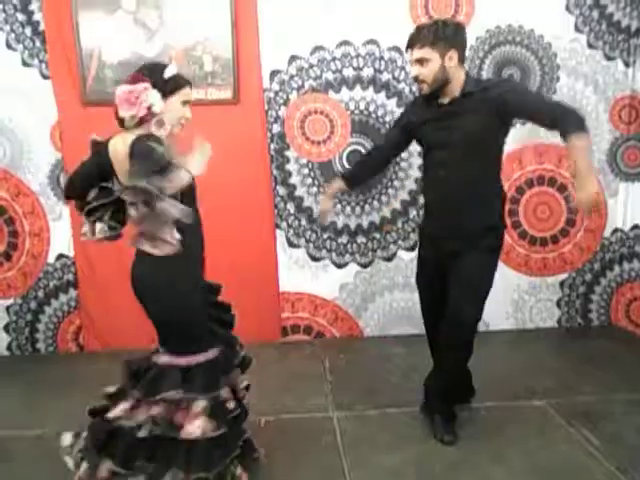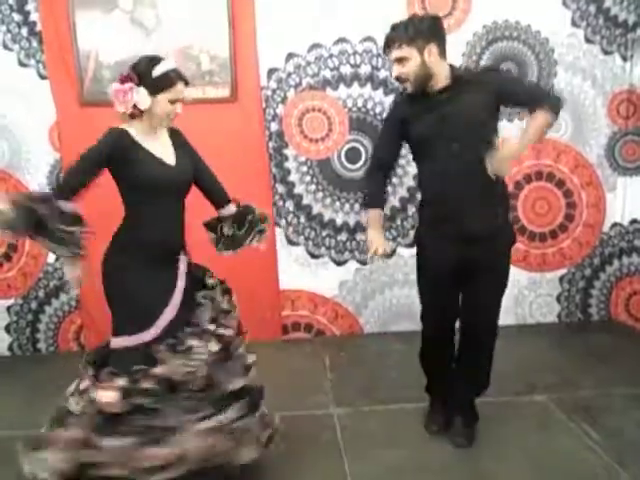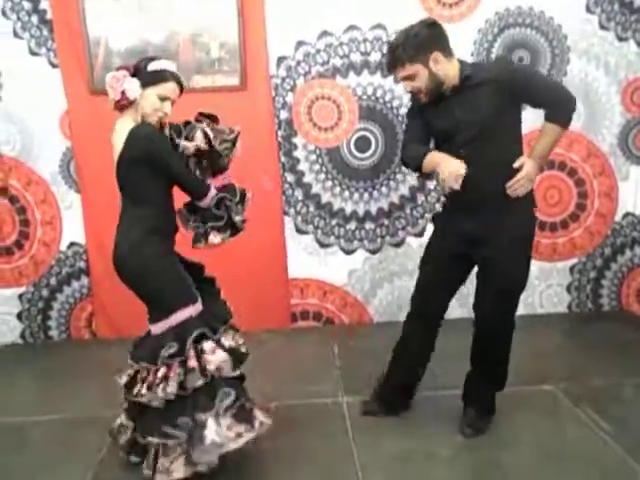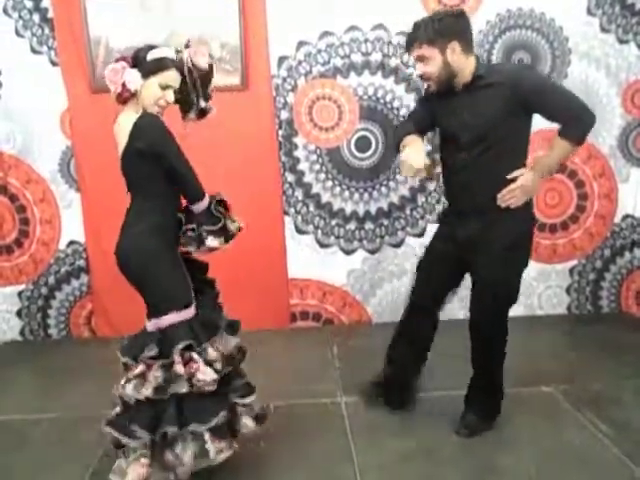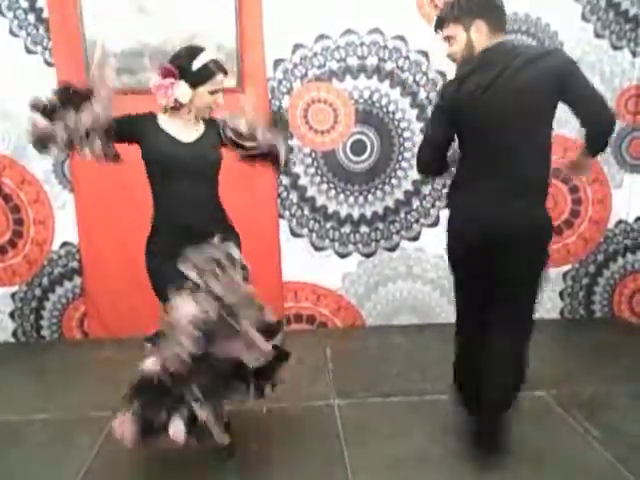
dt=1s
person 1, frame 1
left shoulder: (496, 96)
right shoulder: (419, 111)
left elbow: (567, 119)
right elbow: (381, 153)
left wrist: (584, 175)
right wrist: (336, 188)
left hip: (479, 239)
right hip: (434, 237)
left knee: (460, 323)
right knee: (435, 322)
left ankle: (438, 400)
right ankle: (456, 388)
person 1, frame 2
left shoulder: (485, 84)
right shoulder: (404, 108)
left elbow: (548, 101)
right elbow: (380, 166)
left wrist: (519, 145)
right wrist: (375, 225)
left hip: (490, 232)
right hip: (437, 236)
left knee: (480, 326)
right knee: (436, 324)
left ankle: (463, 408)
right ankle: (439, 400)
person 1, frame 3
left shoulder: (501, 77)
right shoulder: (424, 103)
left elbow: (562, 102)
right elbow: (411, 151)
left wrist: (536, 160)
right wrist: (441, 161)
left hip: (507, 218)
right hip: (456, 218)
left knee: (494, 316)
right knee: (425, 305)
left ankle: (479, 402)
right ankle: (394, 392)
person 1, frame 4
left shoulder: (514, 81)
right shoulder: (437, 95)
left elbow: (579, 117)
right elbow: (410, 127)
left wrist: (538, 175)
right wrist: (410, 148)
left hip: (503, 226)
right hip: (456, 221)
left knee: (486, 319)
right knee: (423, 300)
left ankle: (482, 405)
right ankle: (396, 385)
person 1, frame 5
left shoulder: (457, 91)
right shoulder: (552, 65)
left elbow: (429, 163)
right elbow: (600, 119)
right wrist: (586, 157)
left hip: (470, 220)
right hip: (525, 221)
left knee: (474, 314)
right knee: (511, 319)
left ankle: (478, 403)
right ankle: (488, 413)
person 2, frame 1
left shoulder: (115, 147)
right shoulder: (147, 147)
left elbow: (73, 189)
right elbow: (150, 191)
right wrist: (186, 170)
left hip: (160, 274)
right hip: (173, 279)
left knee: (203, 354)
right knee: (188, 367)
person 2, frame 2
left shoulder: (175, 139)
right shoulder: (119, 142)
left elbow: (210, 185)
right elbow: (67, 189)
left wrist: (240, 222)
right wrist: (71, 250)
left hip: (172, 263)
right hip: (133, 267)
left knee: (198, 342)
right knee: (140, 355)
person 2, frame 3
left shoulder: (130, 132)
right shoulder: (146, 137)
left elbow: (172, 150)
right elbow: (193, 185)
left wrist: (190, 141)
left hip: (139, 250)
right hip: (146, 253)
left knee: (172, 332)
right knee: (192, 331)
left ankle: (154, 433)
right ankle: (187, 440)
person 2, frame 4
left shoulder: (131, 122)
right shoulder: (149, 127)
left elbow: (190, 101)
right elbow: (186, 180)
left wrist: (193, 67)
right wrist: (209, 217)
left hip: (146, 243)
right hip: (149, 248)
left knee: (190, 321)
right knee: (182, 334)
right ankle: (166, 442)
person 2, frame 5
left shoulder: (216, 129)
right shoulder: (146, 126)
left elbow: (267, 147)
right elbow: (87, 130)
left wrist: (248, 130)
right wrist: (95, 105)
left hip: (215, 242)
right hip: (168, 248)
right knee: (188, 324)
